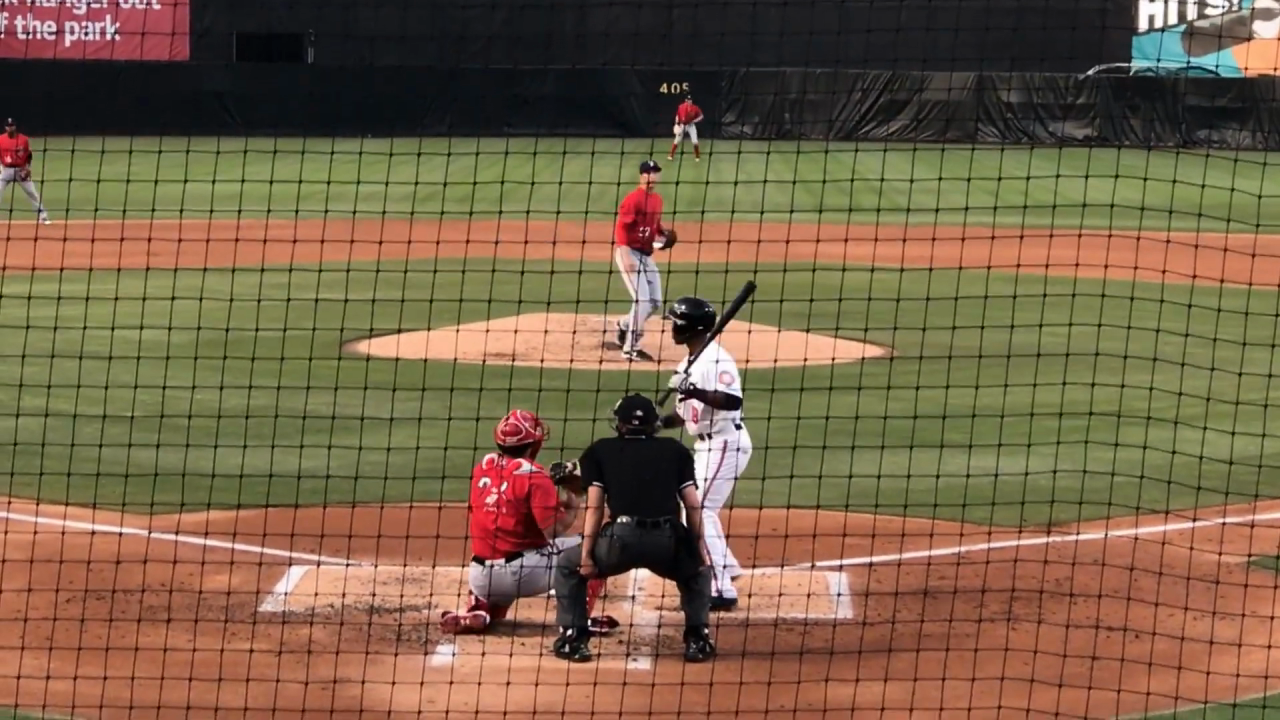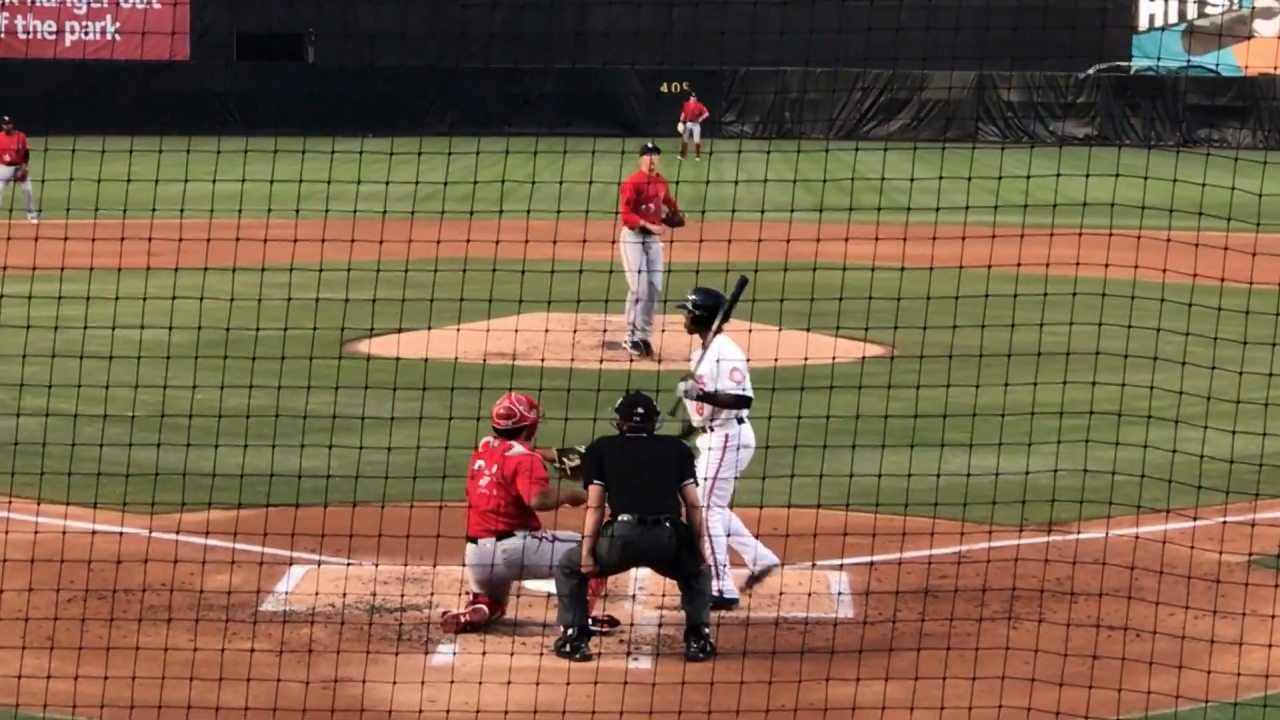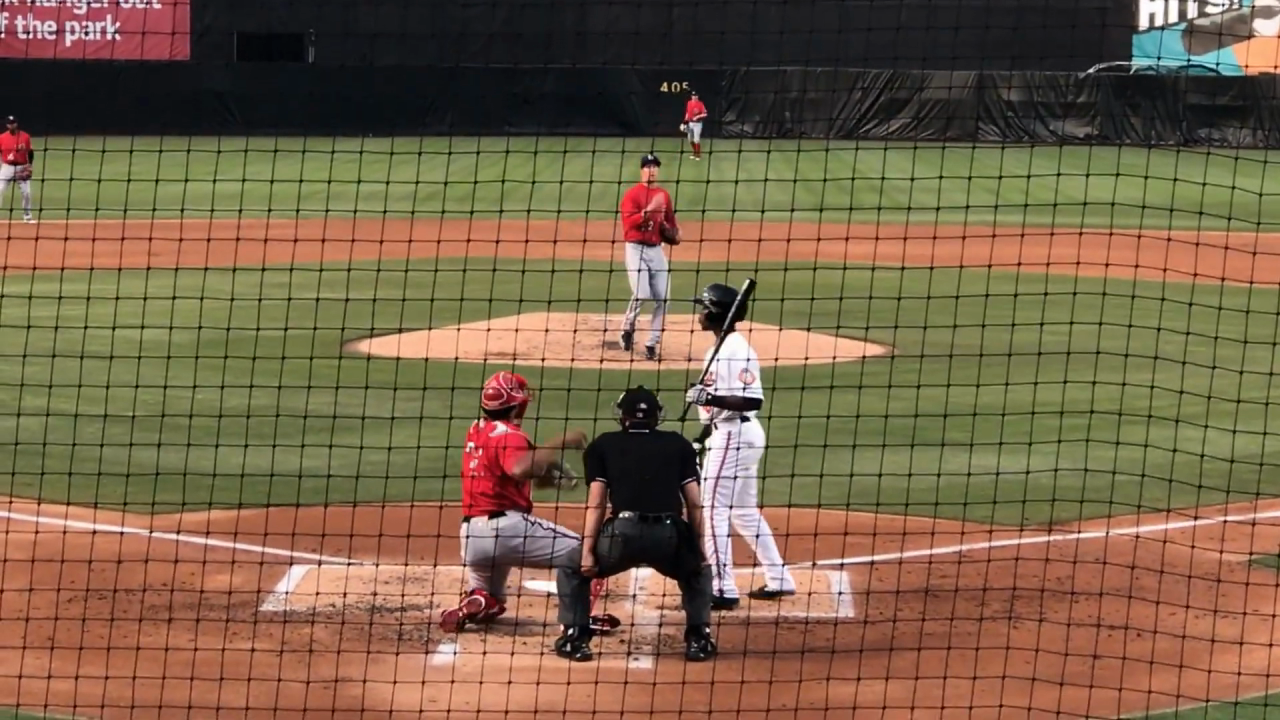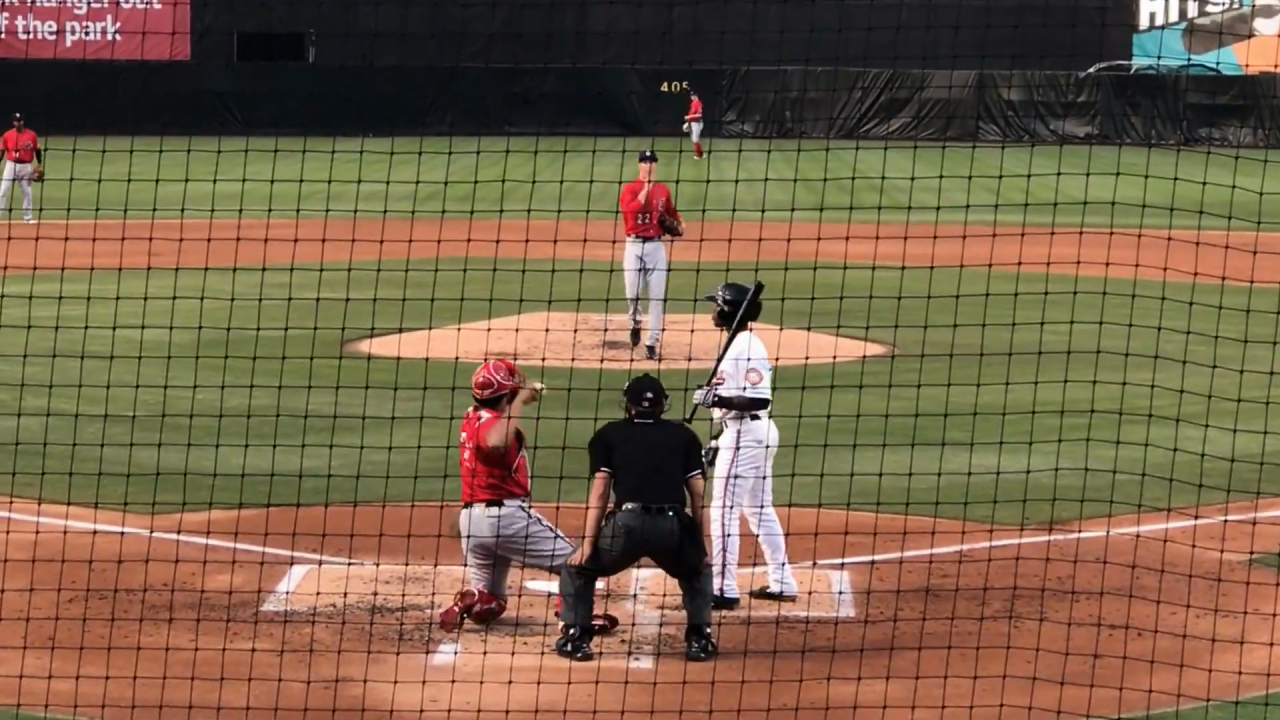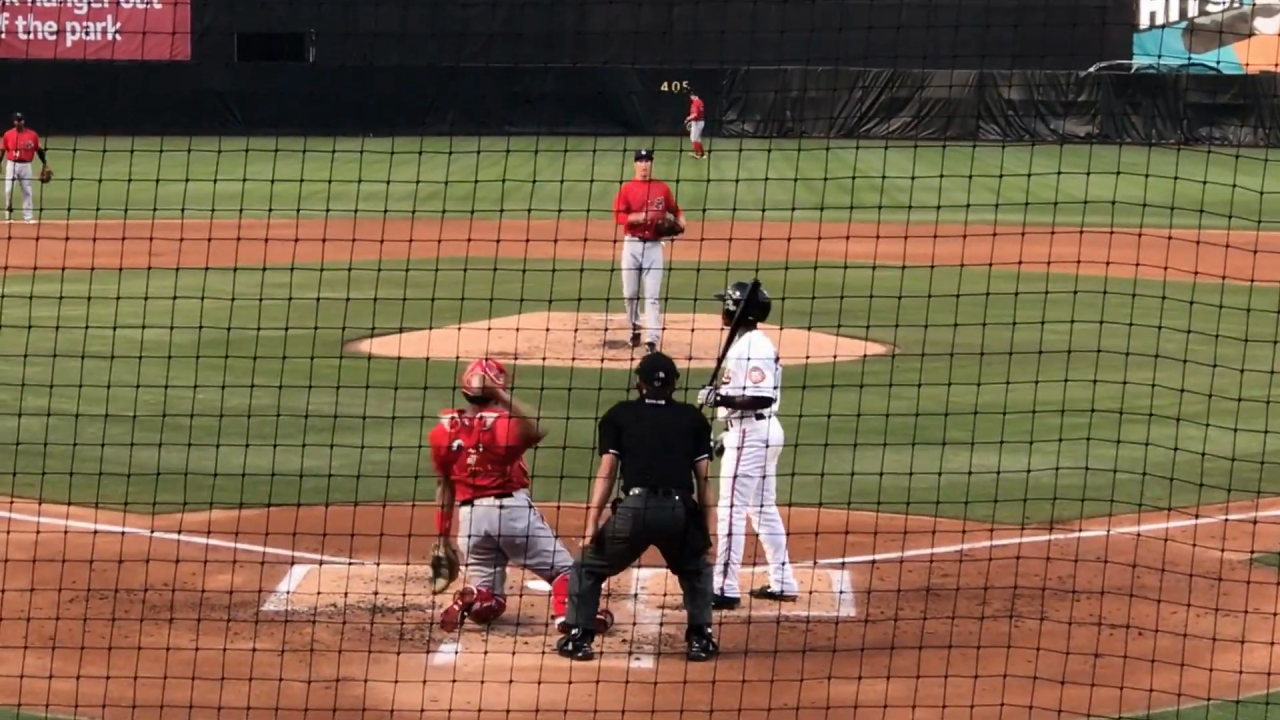
dt=0.2s
person 1, frame 1
left shoulder: (716, 358)
right shoulder: (690, 361)
left elbow: (733, 401)
right elbow: (686, 411)
left wrist: (693, 391)
right wrist: (663, 423)
left hip: (726, 444)
right hip: (709, 445)
left knee: (701, 514)
right knee: (701, 511)
left ankle: (722, 591)
right ankle: (724, 566)
person 1, frame 2
left shoulder: (725, 351)
right shoulder: (704, 352)
left elbow: (743, 399)
left wrist: (702, 393)
right wrist: (680, 436)
left hip: (727, 438)
right hip: (717, 438)
left knee: (709, 512)
right knee: (715, 510)
left ankle: (722, 591)
right ankle: (761, 558)
person 1, frame 3
left shoulder: (736, 350)
right shoulder: (721, 348)
left elbow: (753, 400)
left wrist: (710, 399)
right wrist: (701, 439)
left hip: (734, 436)
right hip: (735, 434)
left knee: (714, 511)
right knee: (744, 510)
left ankle: (723, 590)
right ankle: (779, 580)
person 1, frame 4
left shoulder: (746, 348)
right shoulder: (740, 345)
left elbow: (760, 400)
left wrist: (717, 400)
right wrist: (719, 439)
left hip: (745, 434)
right hip: (756, 432)
left knee: (724, 510)
right knee: (759, 509)
left ankle: (724, 589)
right ankle: (782, 582)
person 1, frame 5
left shoulder: (751, 347)
right shoulder: (758, 343)
left elbow: (763, 398)
left wrist: (721, 399)
right wrist: (725, 408)
left hip: (750, 434)
right hip: (764, 431)
left knee: (731, 509)
right knee: (763, 508)
left ankle: (725, 589)
right ankle: (783, 582)
person 2, frame 1
left shoulder: (600, 450)
right shoulder: (675, 449)
left elbow: (595, 505)
right elbow: (693, 505)
left wrist: (586, 555)
right wrist: (696, 552)
left hip: (622, 537)
right hip: (667, 540)
left knee: (568, 565)
right knee: (697, 571)
left ankle: (574, 638)
right ankle: (698, 639)
person 2, frame 2
left shoulder: (601, 448)
right shoulder: (676, 447)
left elbow: (595, 504)
right elbow: (693, 504)
left wrist: (587, 553)
right wrist: (696, 550)
left hip: (623, 536)
right hip: (668, 539)
left knee: (569, 566)
right knee: (698, 570)
left ankle: (575, 638)
right ankle: (698, 638)
person 2, frame 3
left shoulder: (604, 445)
right shoulder: (678, 444)
left elbow: (596, 501)
right elbow: (694, 502)
left wrist: (587, 551)
right wrist: (698, 549)
left hip: (624, 533)
right hip: (669, 535)
left knee: (572, 566)
right knee: (698, 569)
left ankle: (576, 638)
right ankle: (699, 638)
person 2, frame 4
left shoulder: (609, 434)
right shoulder: (684, 435)
left elbow: (600, 490)
right elbow: (698, 495)
left wrist: (588, 542)
right wrist: (699, 542)
left hip: (628, 524)
right hip: (672, 526)
left knee: (576, 567)
right knee: (697, 570)
left ankle: (577, 638)
right ankle: (699, 638)
person 2, frame 5
left shoulder: (620, 414)
right shoulder: (693, 417)
left elbow: (607, 472)
right elbow: (703, 478)
left wrist: (592, 521)
right wrist: (703, 524)
left hip: (636, 507)
right hip: (679, 509)
left knee: (589, 566)
right knee: (696, 570)
left ankle: (579, 637)
right ankle: (700, 638)
person 3, frame 1
left shoulder: (484, 465)
right shoulder: (533, 476)
right elbow: (552, 529)
right wrist: (572, 510)
left hip: (480, 575)
right hip: (522, 570)
left knee: (494, 605)
left ankle: (477, 613)
person 3, frame 2
left shoulder: (484, 447)
right shoulder: (523, 456)
right elbow: (538, 500)
left wrist: (546, 455)
right wrist: (572, 494)
left hip: (476, 552)
right hip: (513, 546)
left knee: (490, 607)
left ankle: (475, 612)
person 3, frame 3
left shoulder: (479, 429)
right shoulder: (507, 434)
right elbow: (521, 470)
left wrist: (546, 463)
right wrist: (560, 444)
left hip: (472, 532)
right hip: (508, 526)
left knee: (489, 605)
left ankle: (472, 607)
person 3, frame 4
left shoulder: (472, 418)
right shoulder: (492, 421)
right elbow: (494, 445)
right wrist: (520, 401)
left hip: (471, 519)
right hip: (508, 514)
left knee: (488, 606)
right knee: (573, 561)
left ankle: (468, 602)
person 3, frame 5
left shoulder: (445, 426)
right shoulder: (500, 421)
left elbow: (445, 486)
right elbow: (532, 434)
left wrist: (443, 534)
right wrist: (507, 400)
left hip: (469, 519)
right hip: (511, 510)
left knee: (488, 600)
right knee: (563, 568)
left ankle: (464, 603)
right ankle: (567, 614)
person 4, frame 1
left shoulder: (657, 199)
right shoulder: (632, 200)
right elbow: (621, 230)
left wrist: (664, 234)
right wrist: (625, 256)
left hip: (647, 255)
right hip: (629, 253)
left knee: (656, 302)
right knee: (643, 301)
left ankle: (624, 325)
right ankle: (631, 348)
person 4, frame 2
left shoulder: (662, 181)
right shoulder: (632, 182)
left elbow: (668, 201)
right elbow: (625, 213)
left wrist: (676, 211)
right wrist: (648, 225)
left hip: (652, 239)
right hip: (632, 237)
left knee: (654, 289)
right knee: (638, 289)
left ankle: (644, 336)
right ankle: (632, 338)
person 4, frame 3
left shoulder: (664, 194)
right shoulder: (632, 194)
left elbow: (670, 217)
right elbow: (629, 222)
left wrist: (675, 230)
right wrist: (649, 208)
left hip: (657, 250)
right hip: (636, 250)
left knee: (661, 299)
right knee: (641, 294)
left ankle: (652, 344)
right ankle: (628, 327)
person 4, frame 4
left shoulder: (663, 189)
right shoulder: (630, 188)
left elbow: (671, 210)
right elbow: (630, 210)
left wrist: (679, 222)
right wrist: (646, 190)
left hip: (656, 245)
right hip: (634, 245)
left knee: (657, 296)
right knee: (632, 293)
left ankle: (652, 343)
right ankle: (635, 324)
person 4, frame 5
left shoulder: (662, 187)
right shoulder: (626, 189)
left elbow: (673, 209)
right elbow: (619, 217)
left wrist: (680, 219)
right wrist: (639, 217)
left hip: (654, 245)
right hip: (632, 244)
left knee: (652, 294)
right knee: (630, 293)
left ankle: (653, 340)
right ankle: (635, 330)
